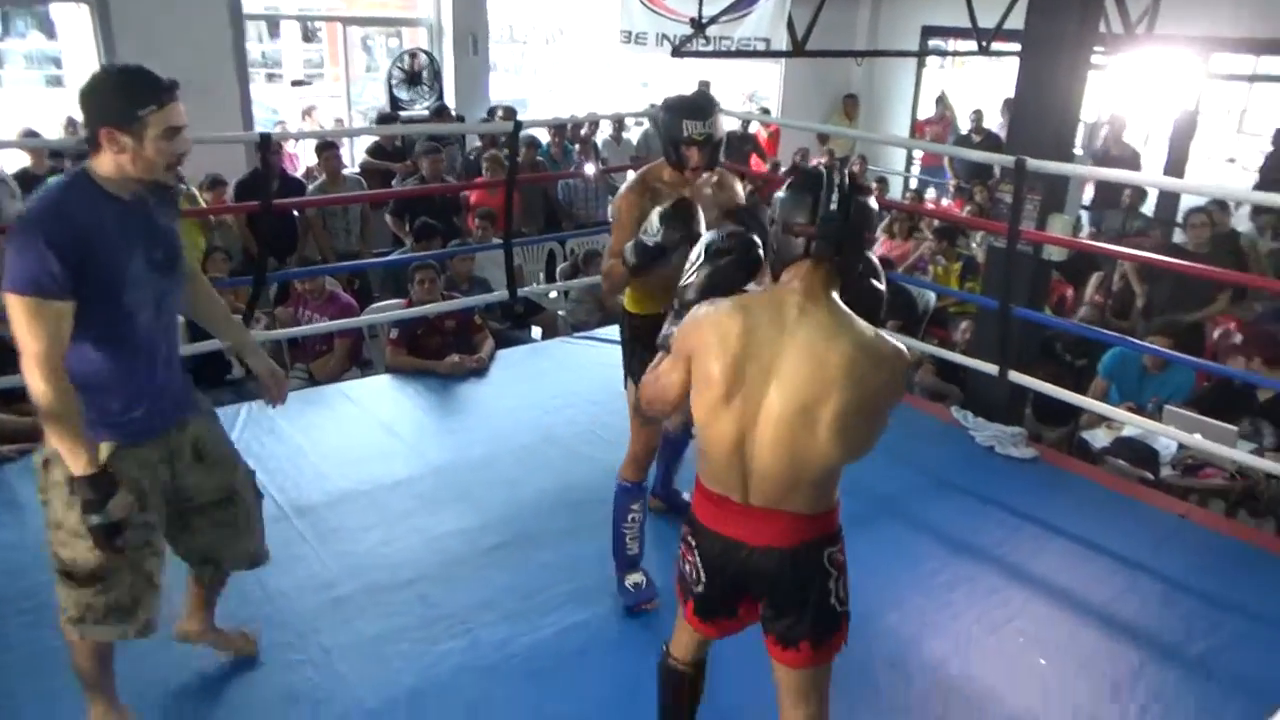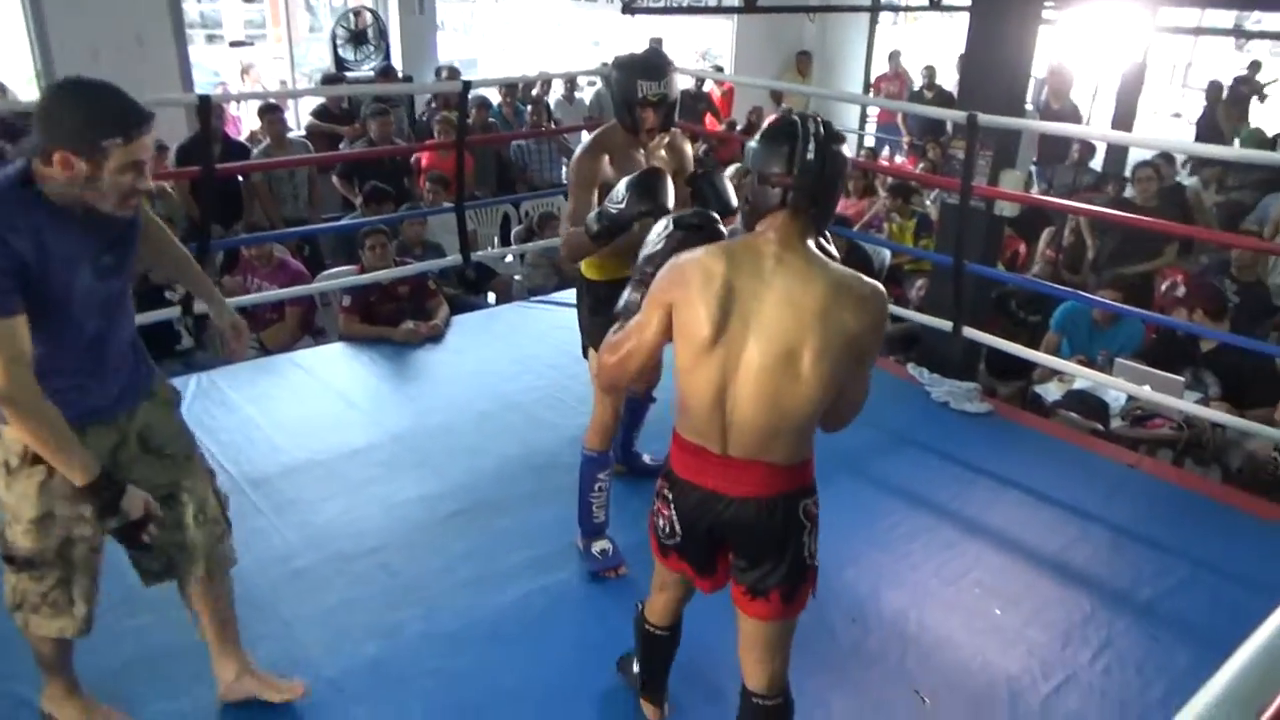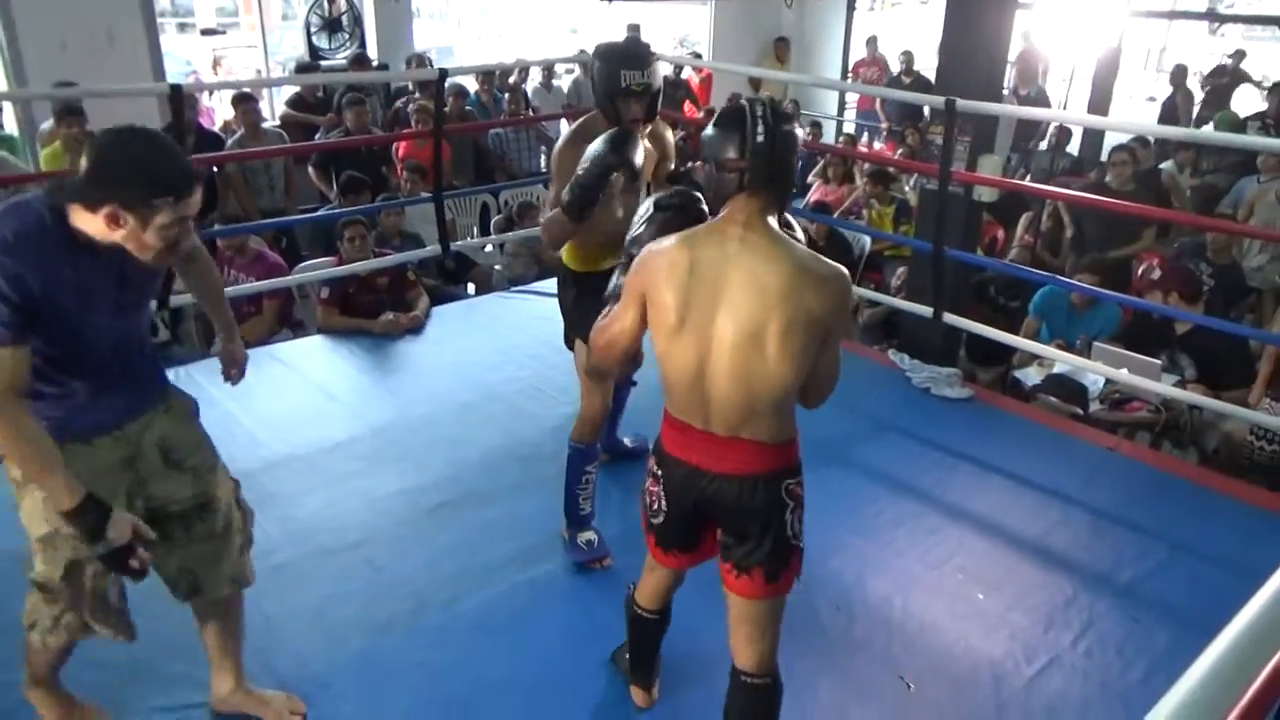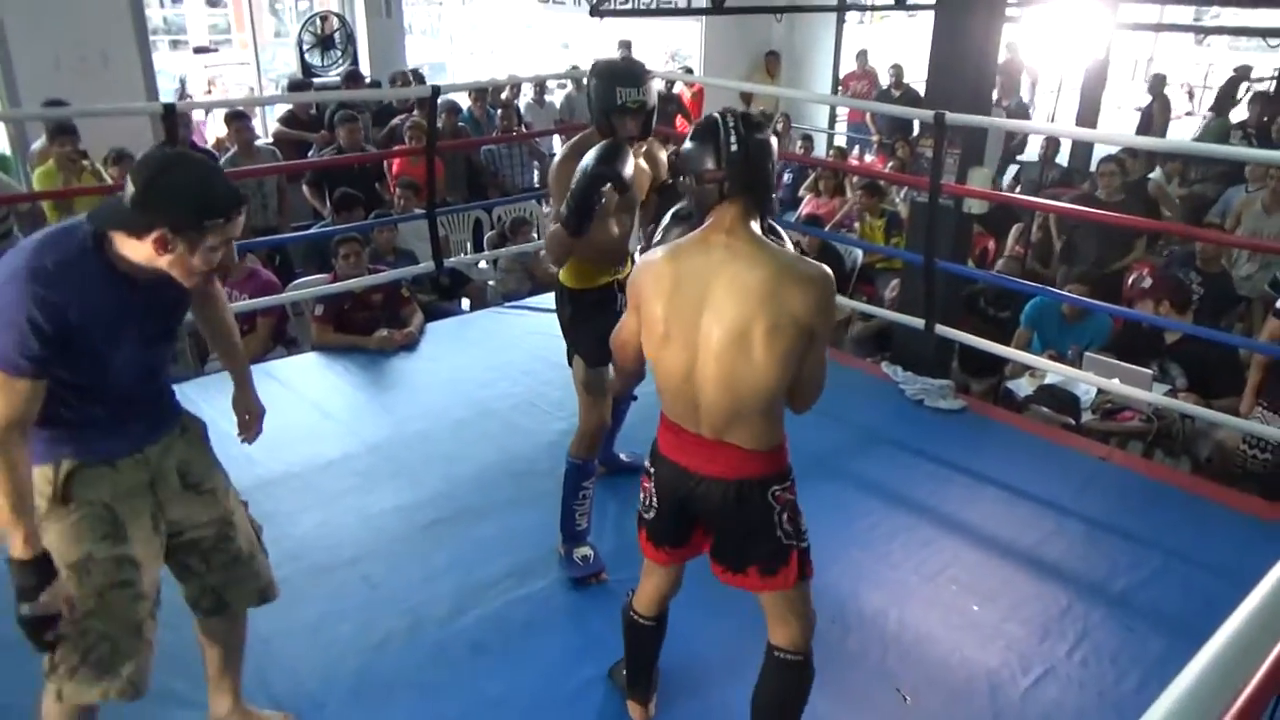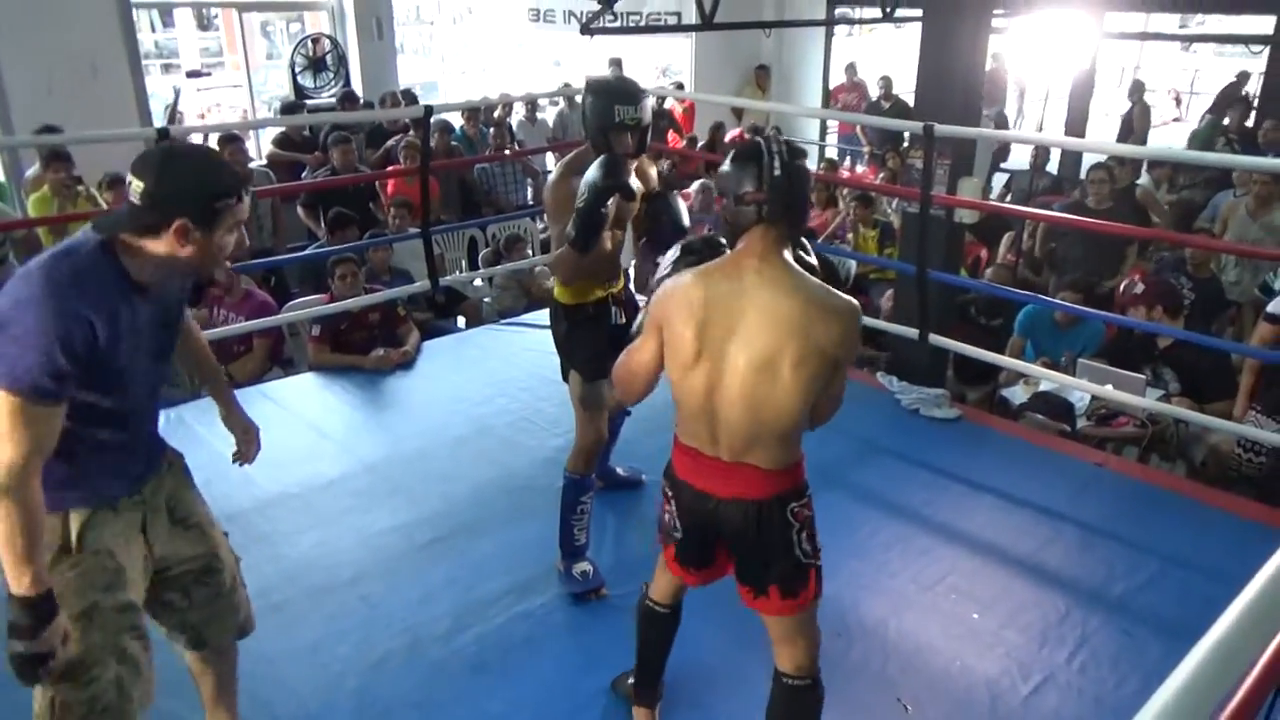
dt=0.2s
person 1, frame 1
left shoulder: (156, 198)
left wrist: (251, 352)
right wrist: (90, 480)
left hip: (178, 414)
right hip: (101, 441)
left knee: (229, 517)
right knee: (100, 587)
left ankle: (199, 621)
person 1, frame 2
left shoulder: (116, 198)
left elbow: (152, 240)
left wrist: (218, 306)
right wrist: (101, 486)
left hip: (136, 397)
left knee: (198, 526)
person 1, frame 3
left shoulder: (153, 228)
left elbow: (193, 257)
left wrist: (228, 333)
right wrist: (88, 511)
left hip: (152, 408)
right hip: (60, 441)
left knee: (216, 537)
right knee: (77, 591)
person 1, frame 4
left shoulder: (181, 263)
left elbow: (209, 297)
left wrist: (243, 384)
left hip: (166, 435)
right hip: (80, 466)
left knee: (230, 564)
right knee: (108, 630)
person 1, frame 5
left shoulder: (166, 267)
right shoulder: (53, 305)
left wrist: (230, 408)
left hip: (149, 475)
right hip: (71, 512)
left knee: (215, 598)
person 2, frame 1
left shoulder: (710, 323)
right shoulder: (883, 360)
left elbow: (652, 401)
left hip: (713, 528)
right hip: (801, 550)
left knee: (688, 639)
person 2, frame 2
left shoulder: (688, 271)
right shoulder: (862, 302)
left elbow: (611, 374)
right elbow: (838, 416)
left wrist: (643, 281)
left hip: (689, 480)
right hip: (776, 500)
left knee: (667, 592)
person 2, frame 3
left shoulder: (659, 260)
right shoulder: (825, 283)
left elbow: (601, 360)
right elbow: (815, 393)
left hip: (678, 457)
right hip: (761, 477)
left knee: (658, 575)
right knee: (754, 650)
person 2, frame 4
left shoulder: (652, 269)
right shoulder: (808, 283)
left elbow: (626, 368)
right elbow: (803, 399)
left hip: (672, 460)
right hip: (752, 479)
left knee: (655, 583)
right knee: (791, 634)
person 2, frame 5
left shoulder: (677, 292)
right shoulder: (835, 314)
left elbow: (626, 389)
right elbow: (820, 415)
left hip: (689, 481)
right hip: (770, 499)
left knee: (667, 581)
right knee: (796, 656)
person 3, frame 1
left shoulder: (725, 187)
right shoulder: (638, 193)
right elbow: (611, 279)
left wrist: (750, 234)
right wrist: (648, 245)
right hip: (647, 322)
left knee: (689, 413)
right knee: (644, 442)
left ankle: (662, 491)
right ankle: (628, 566)
person 3, frame 2
left shoulder: (677, 148)
right shoulder: (594, 157)
right elbow: (569, 248)
right wrist: (611, 216)
right hip: (605, 289)
left knee: (648, 375)
right knee: (608, 410)
left ankle: (624, 454)
right ankle: (592, 533)
person 3, frame 3
left shoulder: (659, 137)
right shoulder: (576, 145)
right elbow: (550, 237)
right wrist: (587, 184)
right hip: (587, 279)
left knee: (629, 362)
right knee: (595, 401)
left ankle: (608, 440)
right ankle: (577, 524)
person 3, frame 4
left shoulder: (652, 154)
right shoulder: (573, 161)
left elbow: (656, 221)
right elbow: (555, 254)
right wrist: (583, 198)
left hip: (625, 282)
right hip: (584, 295)
right knee: (594, 417)
left ankle: (605, 454)
right ankle: (573, 540)
person 3, frame 5
left shoulder: (642, 170)
right shoulder: (568, 180)
right elbow: (561, 273)
right wrist: (589, 214)
left hip: (617, 296)
right hip: (579, 311)
right knee: (590, 432)
left ankle: (602, 469)
right ankle: (572, 555)
